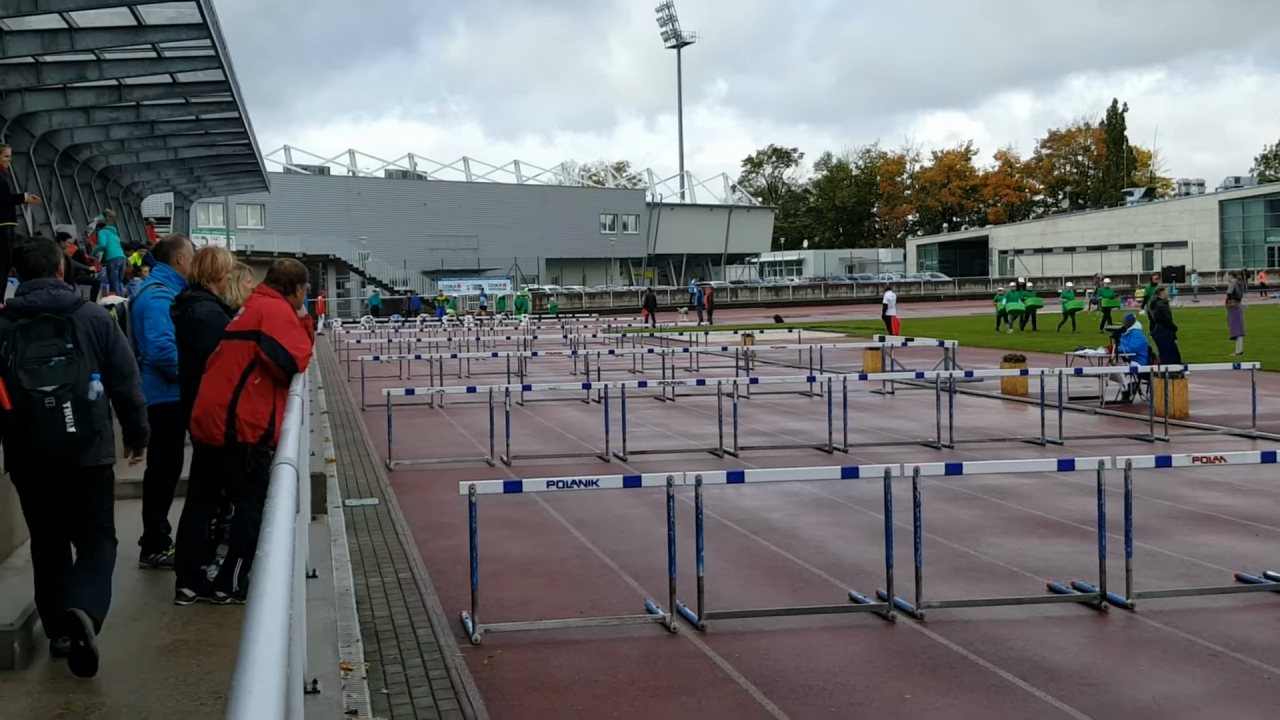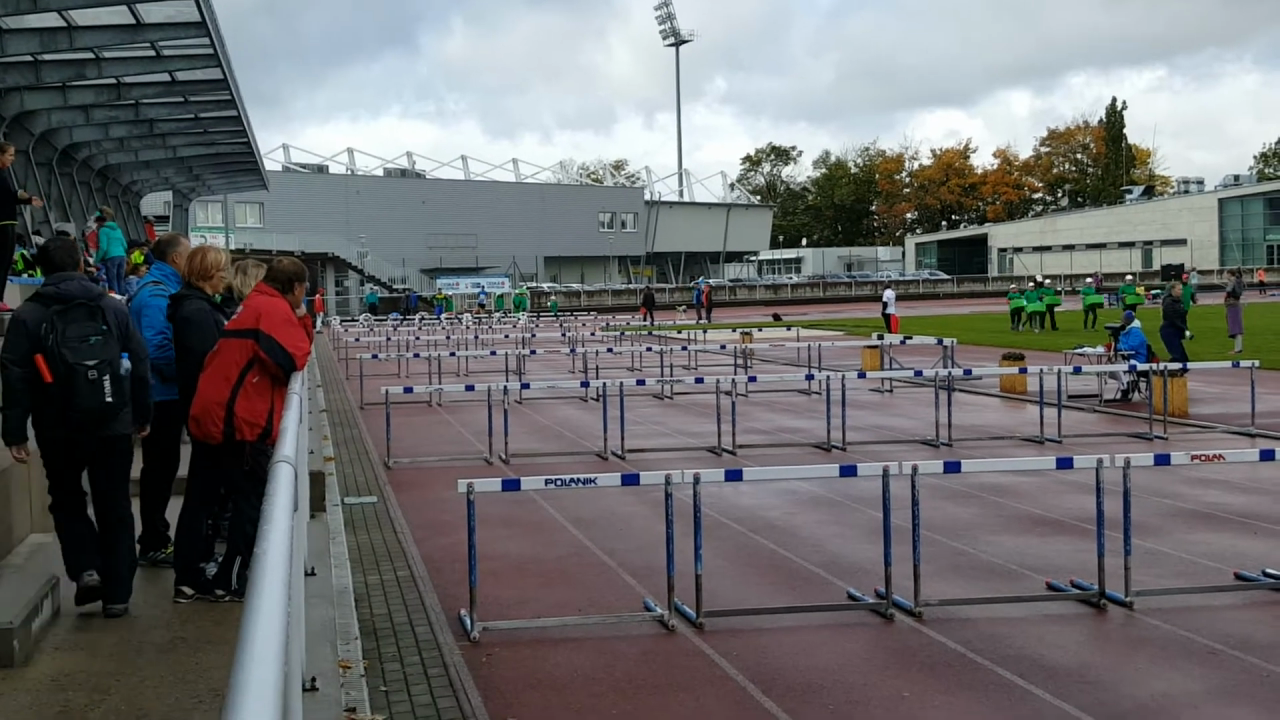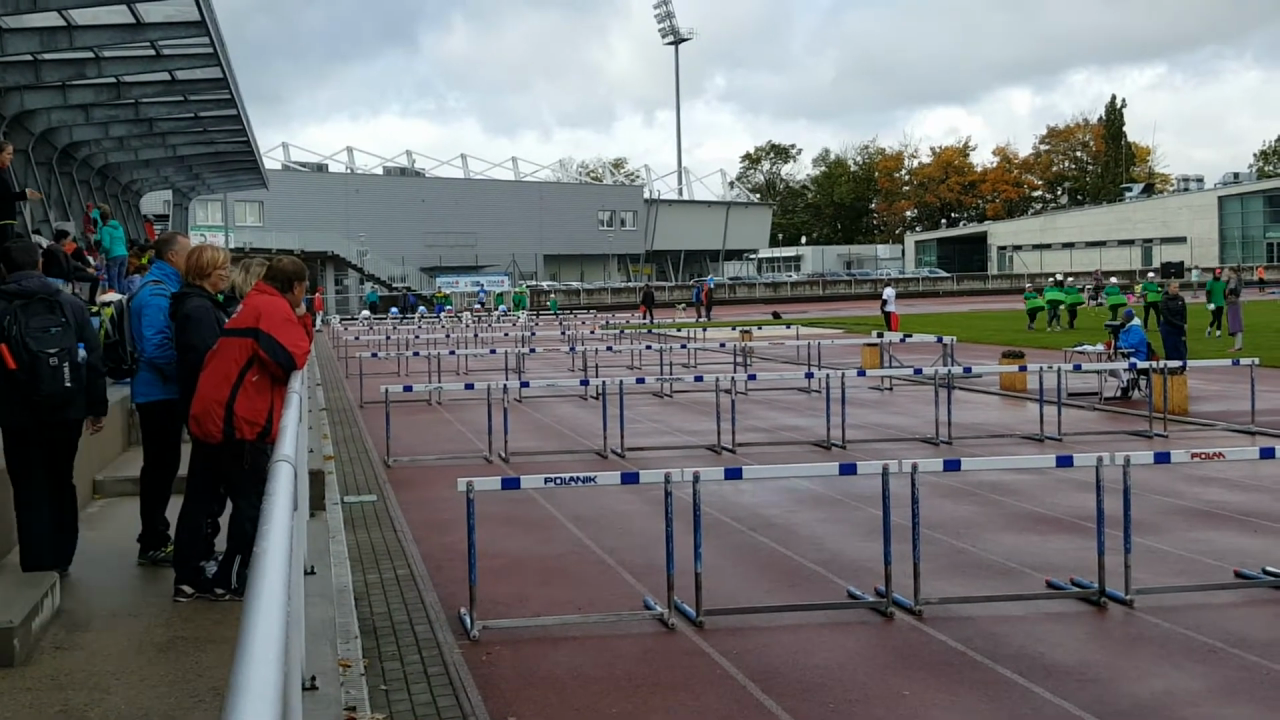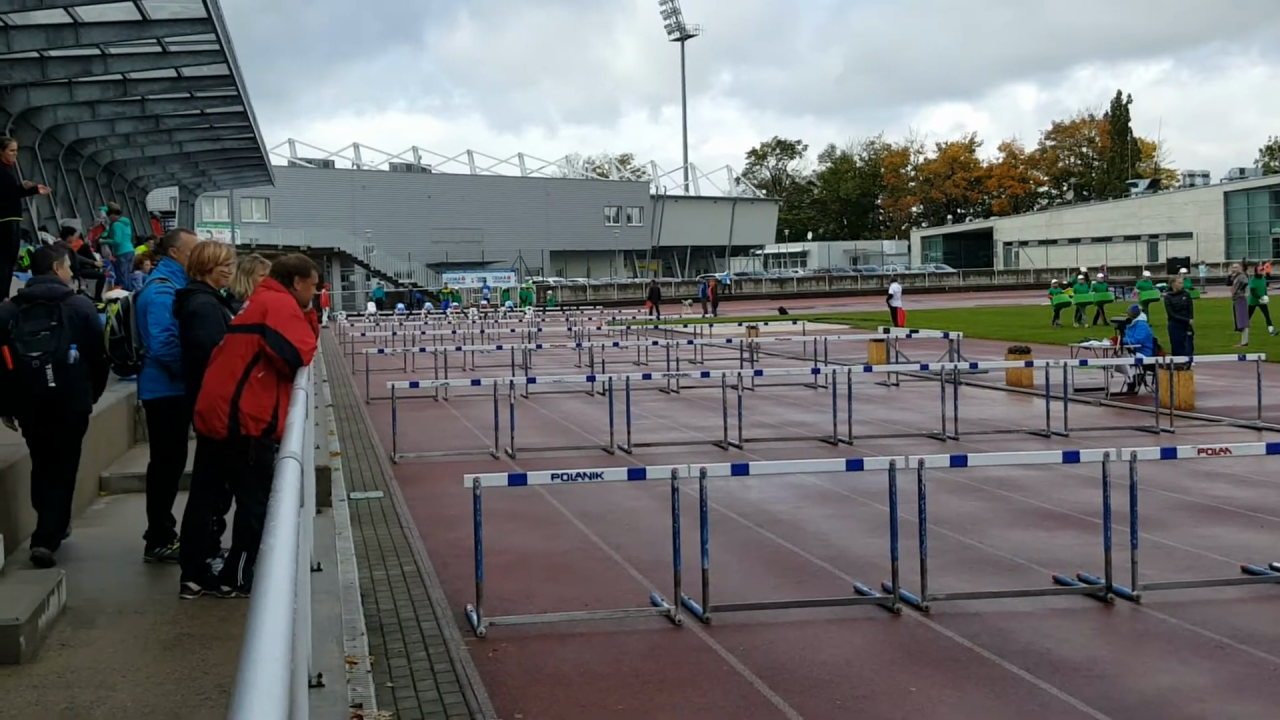
dt=0.7s
person 1, frame 1
right shoulder: (95, 318)
right elbow: (126, 384)
right wrist: (137, 435)
right hip: (88, 455)
left knee: (48, 545)
right knee: (96, 542)
left ankle: (59, 632)
right ankle: (82, 613)
person 1, frame 2
right shoulder: (114, 308)
right elbow: (140, 367)
right wrist: (142, 416)
left hip: (57, 430)
right hip: (112, 426)
left knee: (68, 502)
right knee: (114, 507)
left ankle: (84, 571)
right ankle: (116, 594)
person 1, frame 3
right shoulder: (71, 304)
right elbow: (94, 358)
right wrist: (97, 406)
right hip: (67, 410)
left knee: (30, 491)
right knee: (60, 482)
left ankle: (38, 568)
right ankle: (59, 558)
person 1, frame 4
right shoulder: (79, 305)
right elbow: (99, 356)
right wrist: (93, 392)
left hip: (28, 402)
right hip: (70, 402)
left knee: (43, 464)
right knee: (63, 469)
left ankle: (51, 531)
right ankle: (44, 542)
person 2, frame 1
left shoulder: (195, 307)
right shoulder: (207, 312)
left knee: (208, 487)
right knee: (205, 490)
left ankle: (201, 561)
right ankle: (189, 579)
person 2, frame 2
left shoulder: (202, 306)
right shoulder: (197, 311)
right elbow: (206, 363)
left knee: (208, 486)
right knee: (203, 490)
left ankle: (199, 560)
right ankle: (189, 578)
person 2, frame 3
left shoulder: (205, 304)
right shoulder: (198, 308)
right elbow: (206, 361)
left knee: (210, 485)
right knee: (204, 488)
left ankle: (200, 558)
right ankle: (188, 575)
person 2, frame 4
left shoulder: (211, 301)
right shoulder: (203, 306)
right elbow: (212, 358)
left knee: (216, 481)
right knee: (209, 484)
left ankle: (207, 554)
right ankle: (195, 573)
person 3, frame 1
left shoulder: (255, 306)
right shoulder: (276, 310)
right elbow: (294, 361)
left wrist: (302, 322)
right wrist: (303, 322)
left hip: (217, 418)
right hip: (241, 423)
right knee: (253, 505)
right ankle: (231, 585)
person 3, frame 2
left shoulder: (254, 304)
right shoulder: (274, 309)
right elbow: (292, 360)
left wrist: (301, 322)
right wrist: (302, 320)
left hip: (215, 416)
right hip: (240, 421)
right knee: (252, 503)
right ankle: (230, 582)
person 3, frame 3
left shoulder: (255, 304)
right shoulder: (274, 309)
right elbow: (292, 360)
left wrist: (301, 322)
right wrist: (301, 321)
left hip: (217, 416)
right hip: (240, 420)
left knee: (245, 500)
right knee: (251, 503)
left ankle: (195, 577)
right ankle: (230, 582)
person 3, frame 4
left shoulder: (262, 301)
right shoulder: (280, 305)
left elbow: (283, 351)
right elbow: (297, 357)
left wrist: (308, 317)
right wrist: (307, 320)
left hip: (221, 412)
right hip: (245, 417)
right knee: (256, 501)
right ankle: (235, 579)
person 4, frame 1
left shoulder: (164, 290)
right shoulder: (159, 296)
right elbow: (161, 350)
left hip: (166, 393)
right hip: (165, 394)
left knee: (166, 468)
right knee: (164, 469)
left ankle: (157, 539)
right ankle: (153, 547)
person 4, frame 2
left shoulder: (163, 288)
right shoulder: (158, 294)
right elbow: (158, 348)
left wrist: (183, 377)
left hip: (164, 392)
right hip: (161, 393)
left knee: (163, 465)
right knee: (160, 467)
left ankle: (156, 537)
right ankle: (152, 545)
person 4, frame 3
left shoulder: (164, 288)
right shoulder: (157, 293)
right elbow: (157, 348)
left hip: (163, 391)
right hip: (160, 392)
left knee: (163, 464)
right knee: (160, 466)
left ankle: (156, 536)
right ankle: (152, 544)
person 4, frame 4
left shoulder: (172, 284)
right shoulder: (163, 290)
right elbow: (164, 345)
left hip: (170, 388)
right hip: (167, 389)
left knee: (170, 462)
right knee: (167, 463)
left ankle: (163, 533)
right ankle: (159, 541)
